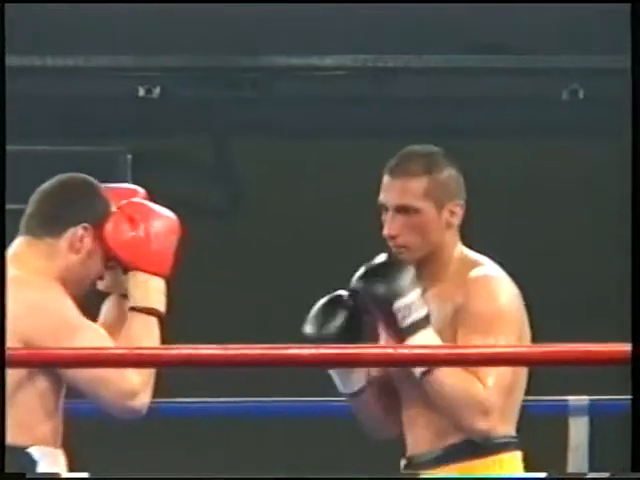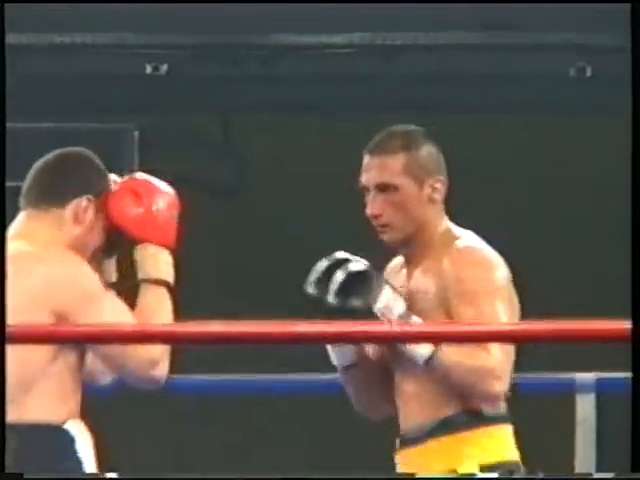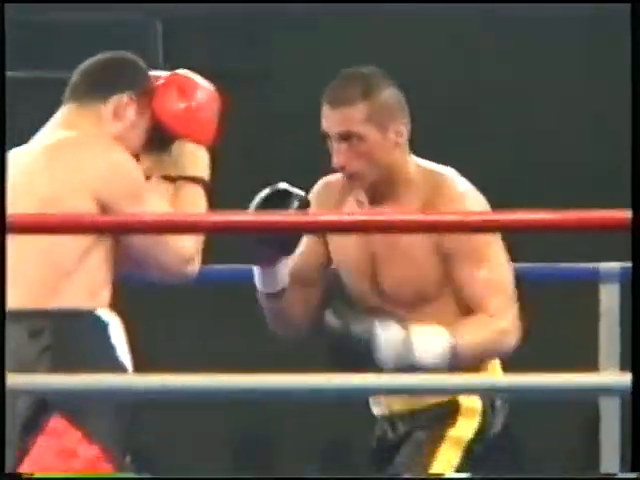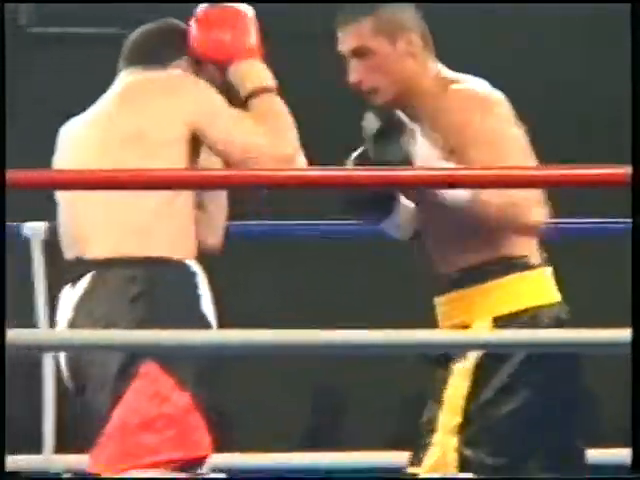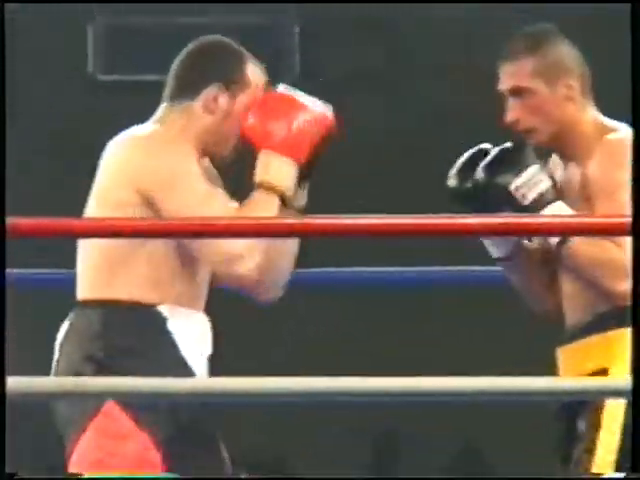
dt=0.4s
person 1, frame 1
left shoulder: (484, 288)
right shoulder: (399, 293)
left elbow: (480, 414)
right elbow: (388, 421)
left wrist: (412, 323)
right wrist: (343, 362)
person 1, frame 2
left shoulder: (469, 261)
right shoulder: (395, 274)
left elbow: (490, 379)
right elbow: (375, 404)
left wrist: (395, 317)
left hip: (473, 467)
right hip: (424, 470)
person 1, frame 3
left shoulder: (451, 202)
right shoulder: (330, 198)
left elbow: (502, 328)
right elbow: (289, 319)
left wrist: (401, 343)
right wrist: (270, 260)
left hip: (454, 406)
right hip: (395, 408)
person 1, frame 4
left shoulder: (465, 104)
right shoulder: (437, 117)
left elbow: (526, 212)
left wrist: (423, 164)
right wrist: (389, 208)
left hip: (500, 320)
right hip: (519, 317)
person 1, frame 5
left shoulder: (617, 154)
right shoulder: (561, 166)
left elbow: (622, 277)
right elbow: (549, 296)
left wrist: (539, 204)
left hip: (622, 369)
right hip: (603, 373)
person 2, frame 1
left shoulder: (16, 290)
right shoulder: (32, 297)
left elbow: (103, 362)
right elbow: (130, 393)
left wrist: (125, 281)
right wrist: (147, 279)
person 2, frame 2
left shoulder: (19, 267)
right shoulder: (56, 270)
right elbow: (150, 362)
right wrist: (154, 251)
left hip: (25, 456)
right hip: (40, 461)
person 2, frame 3
left shoulder: (20, 161)
right shoulder: (101, 159)
right elbow: (181, 256)
left wrist: (148, 168)
right wrist: (192, 152)
left hip: (25, 351)
right hip: (66, 359)
person 2, frame 4
left shoulder: (77, 132)
right shoulder: (176, 92)
right elbow: (284, 159)
left wrist: (209, 150)
right wrist: (250, 69)
left hip: (95, 312)
right hip: (147, 310)
person 2, frame 5
left shoulder: (193, 171)
right shoulder: (156, 154)
left elbow: (265, 282)
right elbow: (239, 257)
left wrist: (292, 182)
right wrist: (279, 164)
left hip: (161, 364)
right hip: (122, 362)
